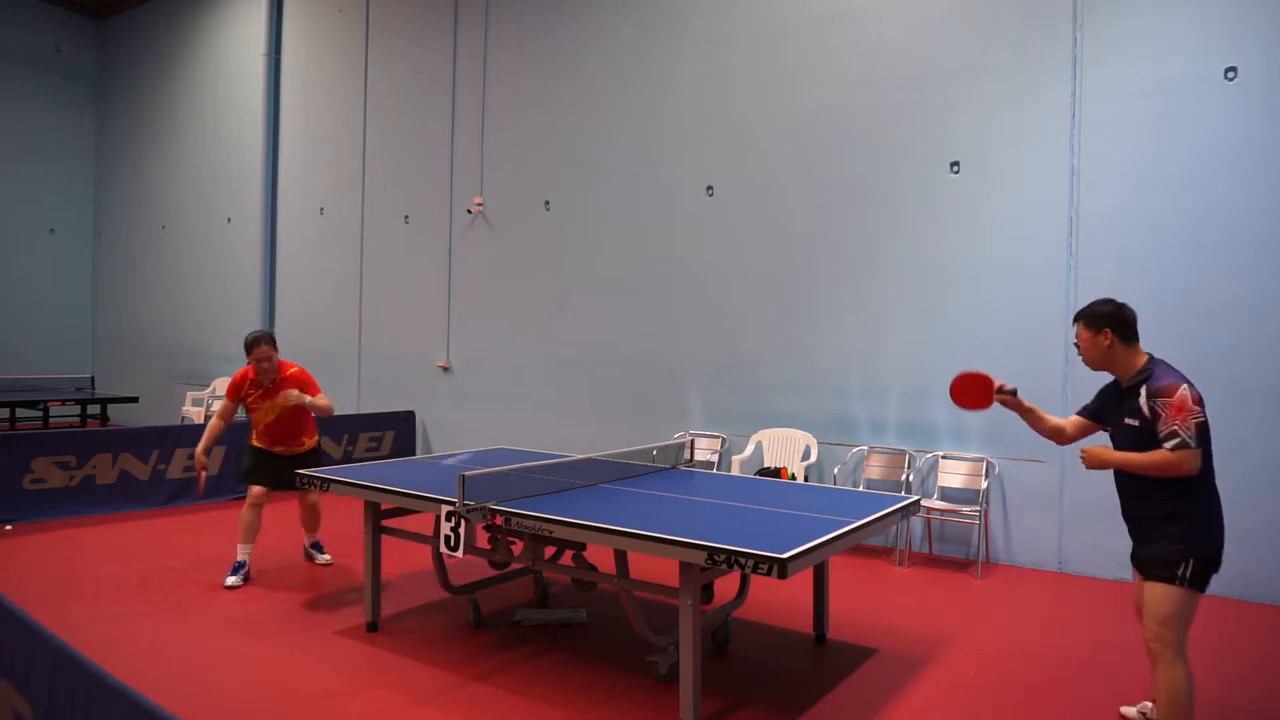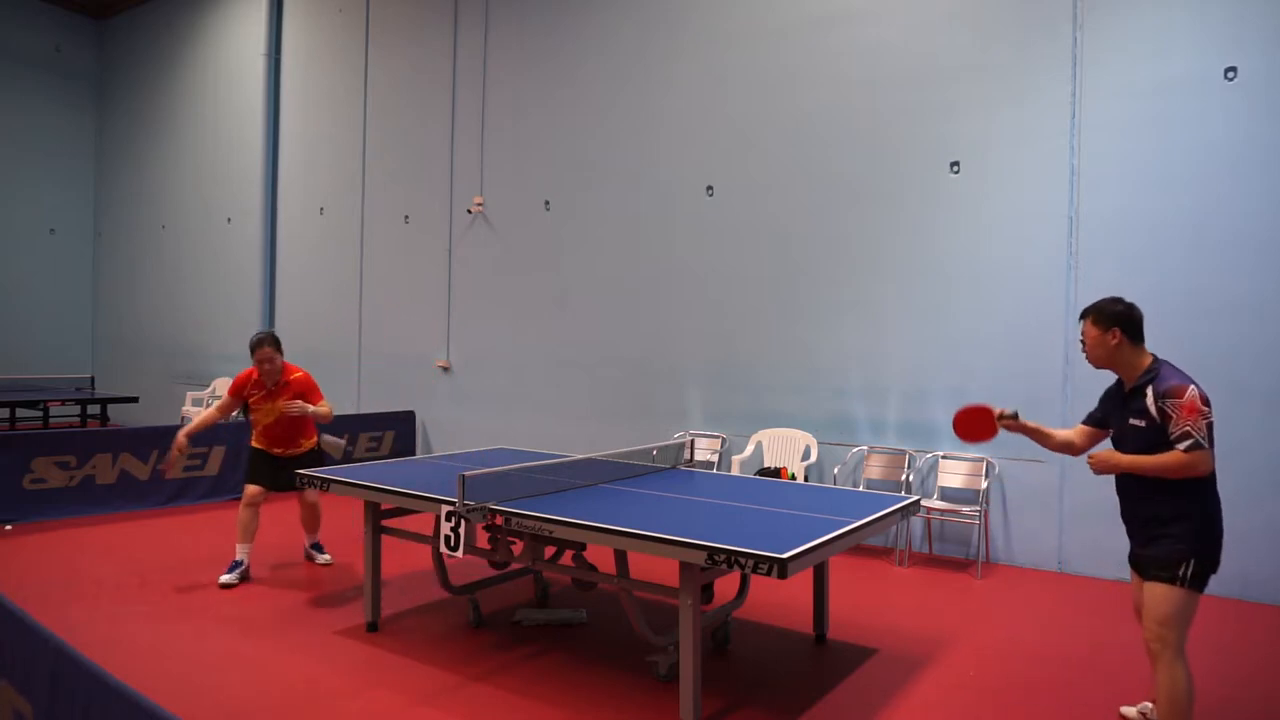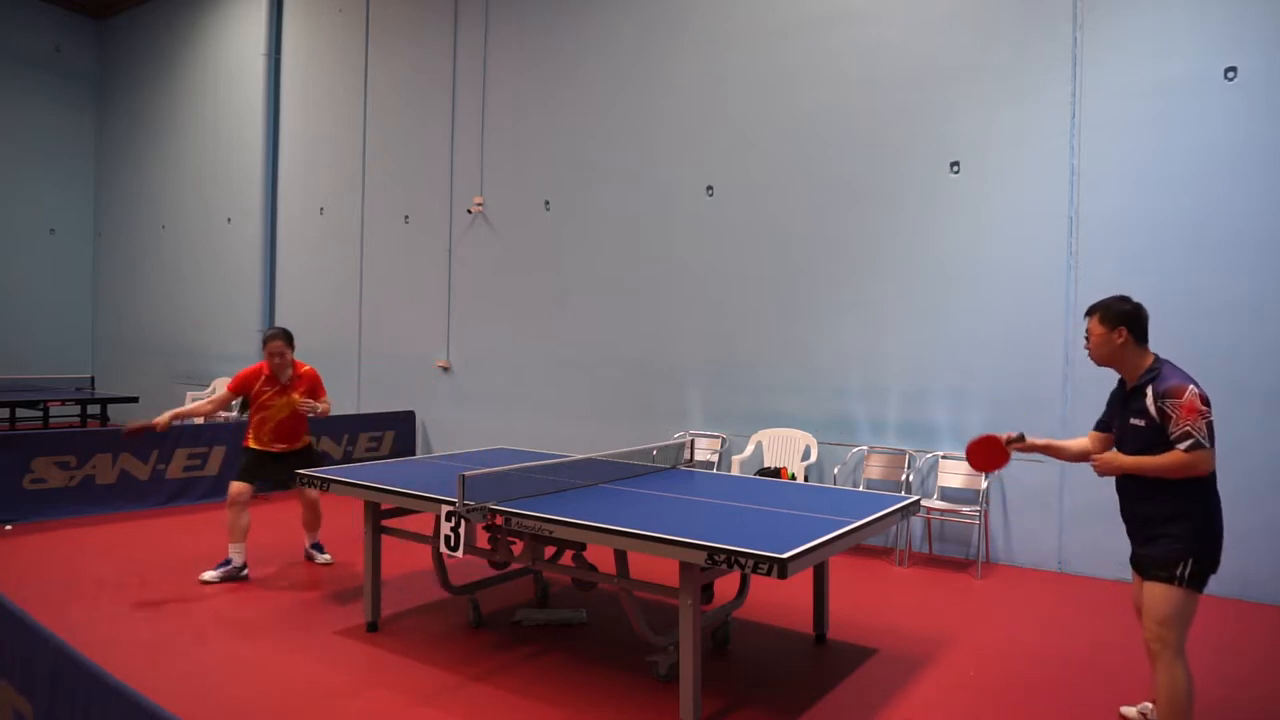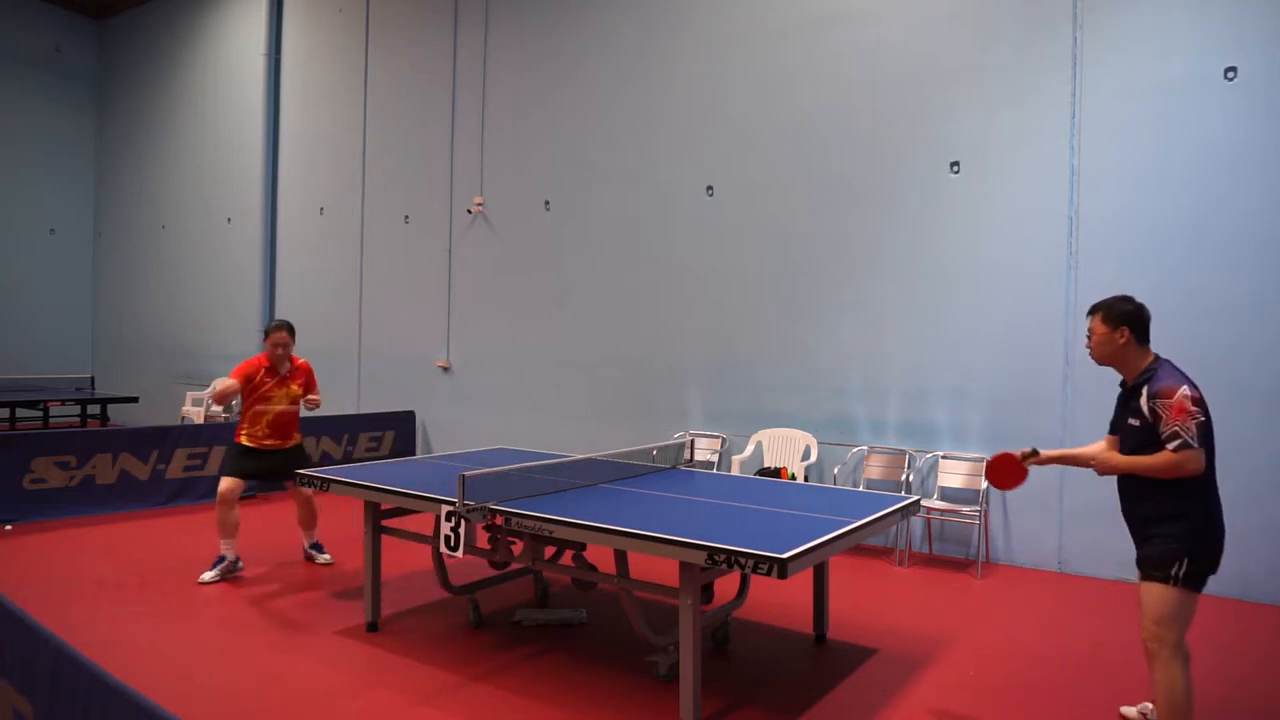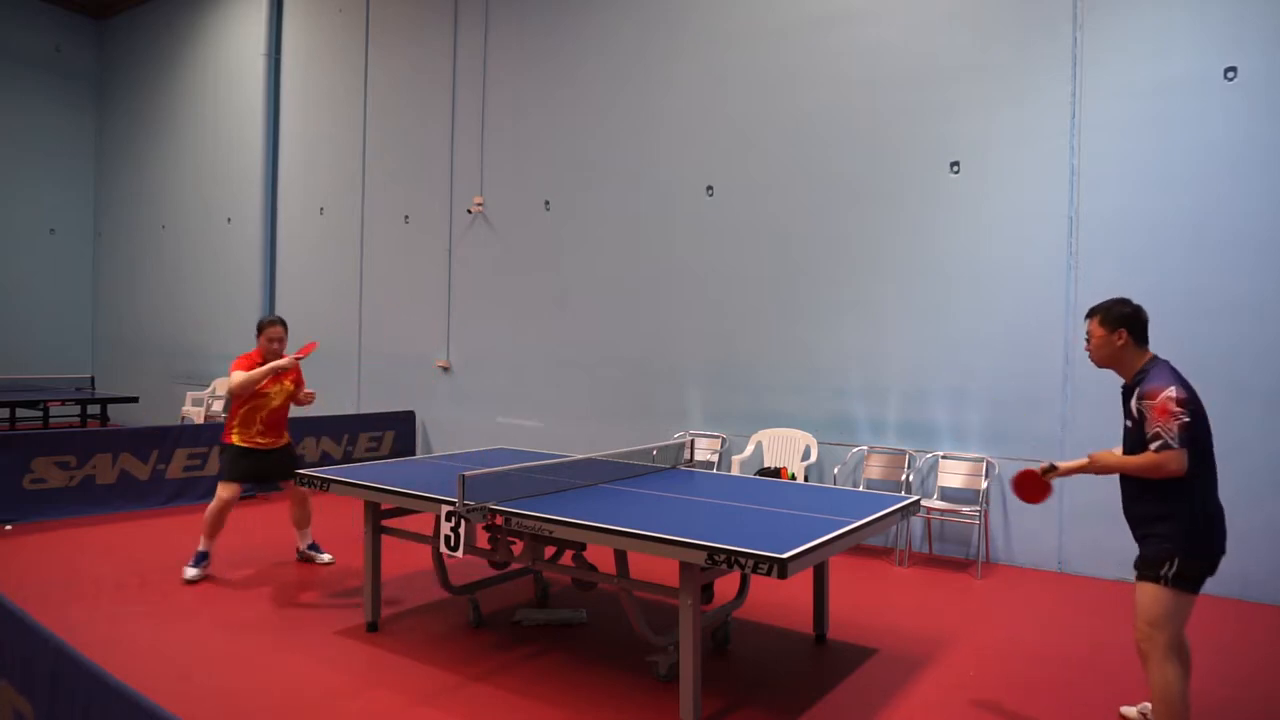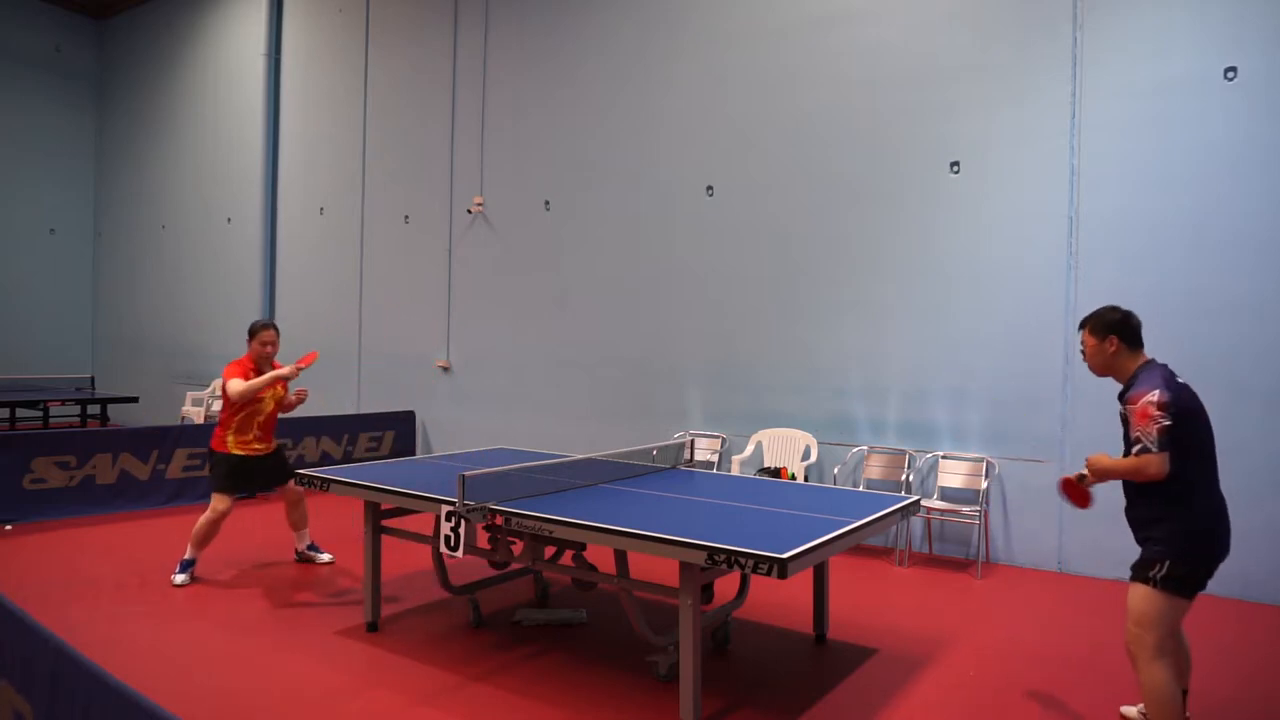
dt=0.1s
person 1, frame 1
left shoulder: (1168, 388)
right shoulder: (1116, 392)
left elbow: (1187, 461)
right elbow: (1067, 429)
left wrist: (1112, 458)
right wrist: (1020, 408)
left hip: (1183, 537)
right hip: (1152, 533)
left knee: (1163, 644)
right knee: (1153, 625)
person 1, frame 2
left shoulder: (1175, 390)
right shoulder: (1120, 393)
left elbow: (1198, 462)
right elbow: (1076, 442)
left wrist: (1120, 462)
right wrist: (1023, 427)
left hip: (1183, 538)
right hip: (1150, 534)
left knee: (1162, 644)
right knee: (1151, 624)
person 1, frame 3
left shoulder: (1174, 389)
right shoulder: (1125, 392)
left elbow: (1200, 462)
right elbow: (1094, 446)
left wrist: (1123, 464)
right wrist: (1036, 444)
left hip: (1183, 537)
right hip: (1153, 534)
left knee: (1162, 644)
right knee: (1155, 626)
person 1, frame 4
left shoulder: (1170, 389)
right shoulder: (1131, 391)
left elbow: (1190, 462)
right elbow: (1111, 449)
left wrist: (1119, 464)
right wrist: (1050, 456)
left hip: (1183, 537)
right hip: (1157, 534)
left knee: (1161, 644)
right knee: (1160, 630)
person 1, frame 5
left shoulder: (1160, 390)
right shoulder: (1150, 380)
left elbow: (1172, 463)
right elbow: (1143, 454)
left wrist: (1109, 462)
right wrist: (1088, 464)
left hip: (1181, 537)
right hip: (1178, 531)
left knee: (1152, 644)
right knee: (1165, 630)
person 1, frame 6
left shoulder: (1145, 394)
right shoulder: (1158, 382)
left elbow: (1153, 467)
left wrist: (1108, 466)
right wrist: (1103, 471)
left hip: (1181, 539)
right hip: (1190, 532)
left knee: (1144, 645)
right knee: (1164, 628)
person 2, frame 1
left shoulder: (297, 375)
right shoulder: (241, 381)
left elbow: (327, 410)
right elbow: (222, 417)
left wrist: (305, 400)
right wrist: (203, 446)
left hip: (304, 448)
right hip: (265, 448)
left knee: (310, 500)
right knee: (254, 498)
left ankle: (312, 545)
right ankle: (242, 564)
person 2, frame 2
left shoulder: (301, 379)
right shoulder: (245, 380)
left elbow: (327, 415)
right elbow: (218, 411)
left wrist: (308, 410)
right wrist: (186, 432)
left hip: (302, 449)
right hip: (264, 450)
left knee: (310, 501)
right knee: (250, 498)
left ankle: (313, 545)
right ankle: (241, 563)
person 2, frame 3
left shoulder: (309, 375)
right shoulder: (251, 376)
left elbow: (326, 407)
right elbow: (214, 404)
left wrist: (316, 409)
right wrist: (174, 414)
left hip: (298, 448)
right hip: (259, 448)
left knee: (311, 498)
right knee: (237, 496)
left ankle: (313, 545)
right ankle: (236, 563)
person 2, frame 4
left shoulder: (302, 369)
right shoulder: (250, 368)
left elbow: (312, 398)
right elbow: (219, 398)
left wrist: (314, 401)
right wrist: (224, 390)
left hip: (288, 445)
right hip: (248, 445)
left knee: (305, 496)
right knee: (226, 493)
left ankle: (311, 545)
right ankle: (228, 559)
person 2, frame 5
left shoulder: (291, 366)
right shoulder: (244, 362)
left elbow: (296, 399)
right elbow: (236, 386)
left wrist: (306, 397)
right wrist: (274, 366)
left hip: (277, 444)
right hip: (240, 443)
left knee: (299, 493)
right knee: (224, 499)
left ankle: (306, 547)
right ankle: (202, 555)
person 2, frame 6
left shoulder: (280, 371)
right shoulder: (235, 369)
right elbow: (236, 394)
left wrist: (294, 400)
right wrist: (274, 375)
left hip: (267, 450)
right hip: (231, 452)
left knee: (295, 494)
right knee: (219, 510)
left ankle: (304, 548)
right ankle: (188, 561)
